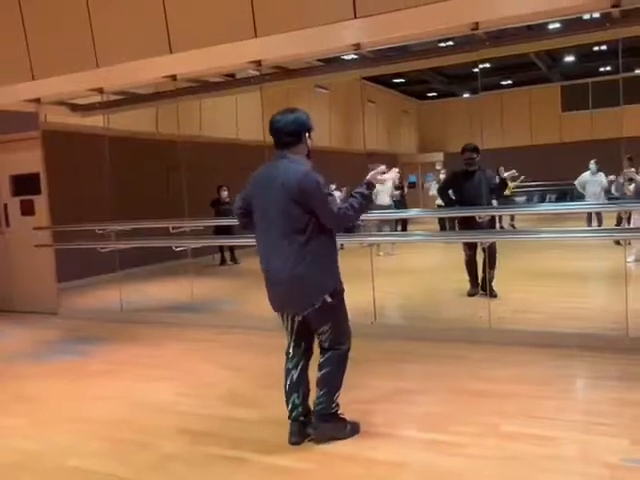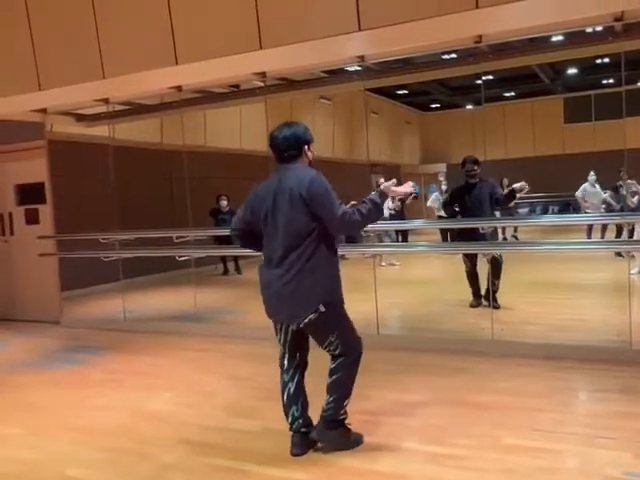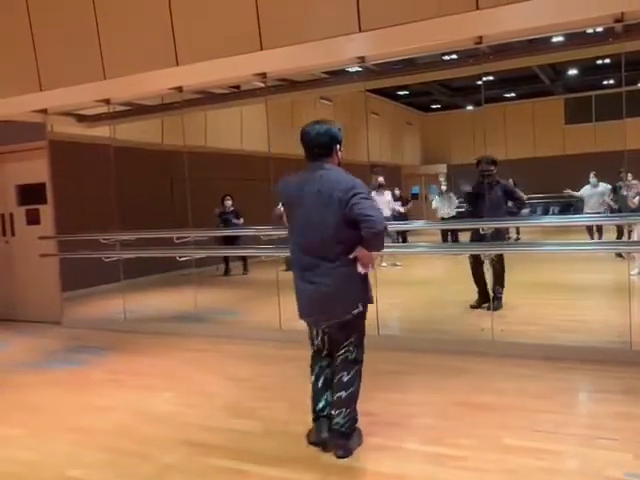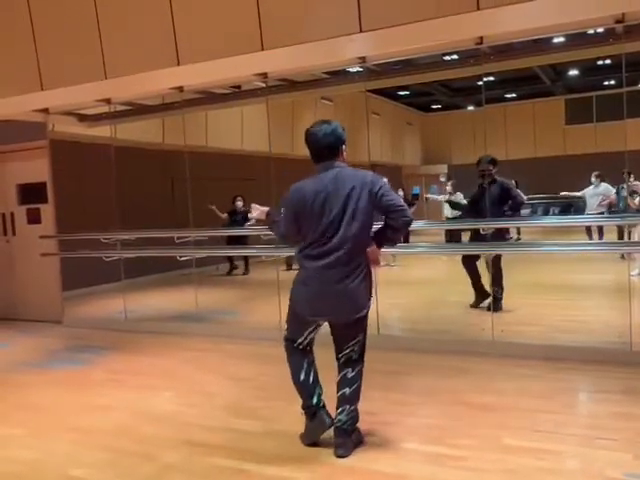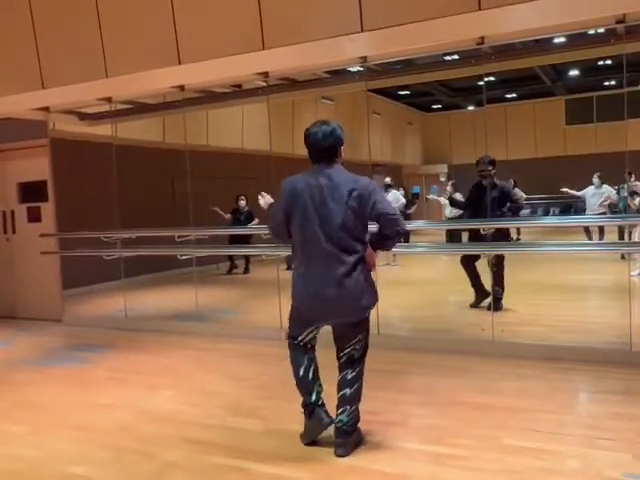
dt=1s
person 1, frame 1
left shoulder: (259, 177)
right shoulder: (304, 174)
left elbow: (243, 215)
right elbow: (338, 219)
right wrist: (368, 186)
left hip: (280, 281)
right hip: (314, 279)
left knee: (297, 349)
right knee: (335, 345)
left ankle: (298, 422)
right ankle: (325, 420)
person 1, frame 2
left shoulder: (262, 191)
right shoulder: (310, 180)
left elbow: (240, 231)
right elbow: (342, 223)
right wrist: (380, 197)
left hip: (277, 292)
right hip: (312, 290)
left knee: (292, 362)
right knee: (347, 351)
left ankle: (300, 433)
right ankle: (331, 426)
person 1, frame 3
left shoulder: (287, 187)
right shoulder: (347, 184)
right elbow: (375, 225)
right wrist: (367, 248)
left hip: (308, 291)
right hip: (345, 290)
left knee: (321, 356)
right knee: (348, 362)
left ankle: (321, 424)
right ankle: (344, 434)
person 1, frame 4
left shoulder: (299, 192)
right shoulder: (367, 182)
left elbow: (289, 235)
right elbow: (402, 217)
left wrist: (268, 215)
right wrist: (377, 242)
left hip: (310, 291)
right hip: (353, 291)
left knee: (297, 347)
right knee: (351, 360)
left ankle: (316, 415)
right ankle: (345, 433)
person 1, frame 5
left shoulder: (292, 187)
right shoulder: (360, 186)
left elbow: (281, 234)
right elbow: (394, 224)
left wrist: (272, 207)
right wrist: (374, 246)
left hip: (308, 292)
right hip: (352, 292)
left knee: (299, 346)
right knee: (351, 360)
left ankle: (314, 413)
right ankle: (345, 433)
person 2, frame 1
left shoulder: (487, 174)
right shoulder: (456, 176)
left elbow: (496, 193)
right elbow: (442, 190)
left wrist: (504, 180)
right wrist: (452, 205)
left hip: (486, 219)
right hip: (466, 221)
left knee: (490, 252)
right knee: (469, 254)
left ankle: (487, 284)
right ankle: (474, 284)
person 2, frame 2
left shoulder: (489, 185)
right shoulder: (459, 191)
left elbow: (501, 201)
right elbow: (446, 205)
left wrist: (513, 192)
right wrist: (455, 215)
left hip: (488, 232)
right hip: (467, 233)
left knee: (496, 261)
right knee: (470, 266)
left ankle: (491, 295)
right ankle: (476, 296)
person 2, frame 3
left shoulder: (503, 186)
right shoulder: (476, 187)
left elbow: (521, 202)
right elbow: (470, 204)
left wrist: (508, 212)
right wrist: (468, 193)
left hip: (496, 231)
right hip: (478, 231)
left knee: (497, 264)
right knee: (475, 263)
left ankle: (497, 297)
right ankle: (483, 295)
person 2, frame 4
left shoulder: (503, 185)
right shoulder: (480, 189)
left elbow: (519, 201)
right elbow: (470, 208)
left wrist: (504, 215)
right wrist: (451, 202)
left hip: (497, 231)
right hip: (479, 231)
left knee: (493, 263)
right knee: (468, 259)
left ankle: (497, 298)
right ankle: (481, 293)
person 2, frame 5
left shoulder: (502, 187)
right shoulder: (476, 187)
left elbow: (518, 205)
right elbow: (467, 206)
left wrist: (503, 216)
right wrist: (450, 199)
left hip: (498, 233)
right hip: (478, 232)
left knee: (496, 264)
right knee: (467, 260)
left ankle: (497, 298)
right ankle: (481, 292)
